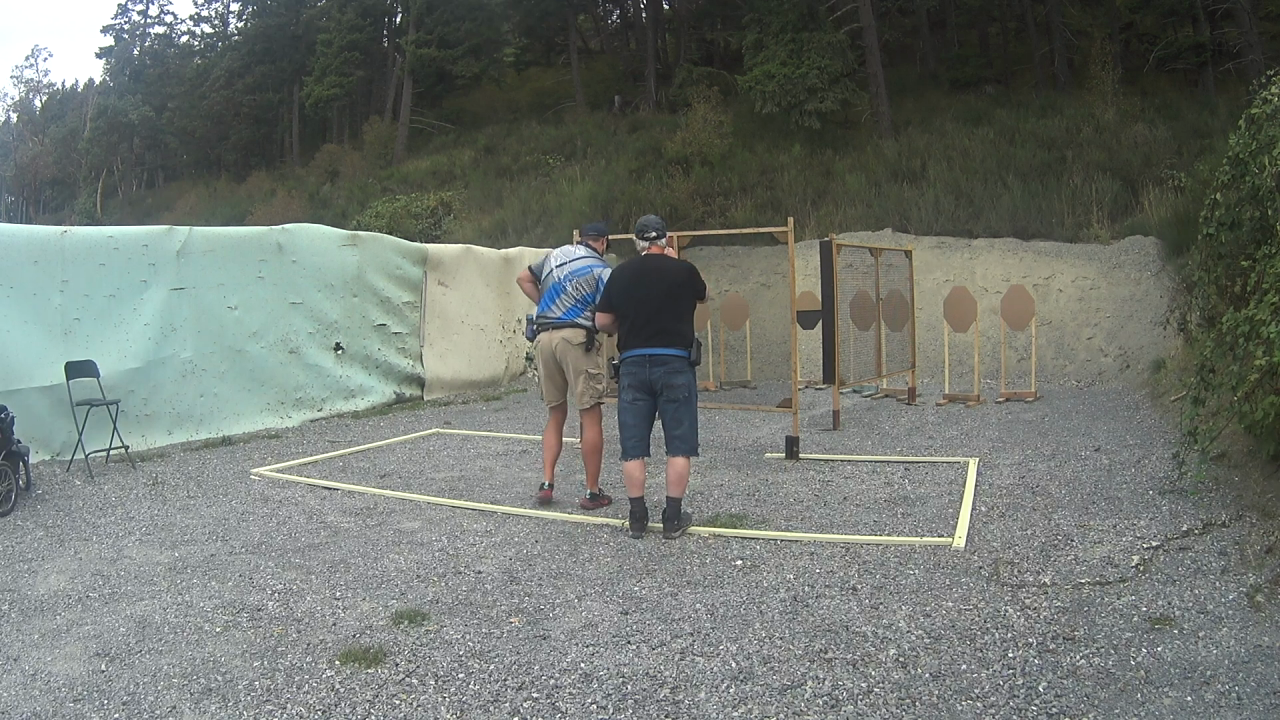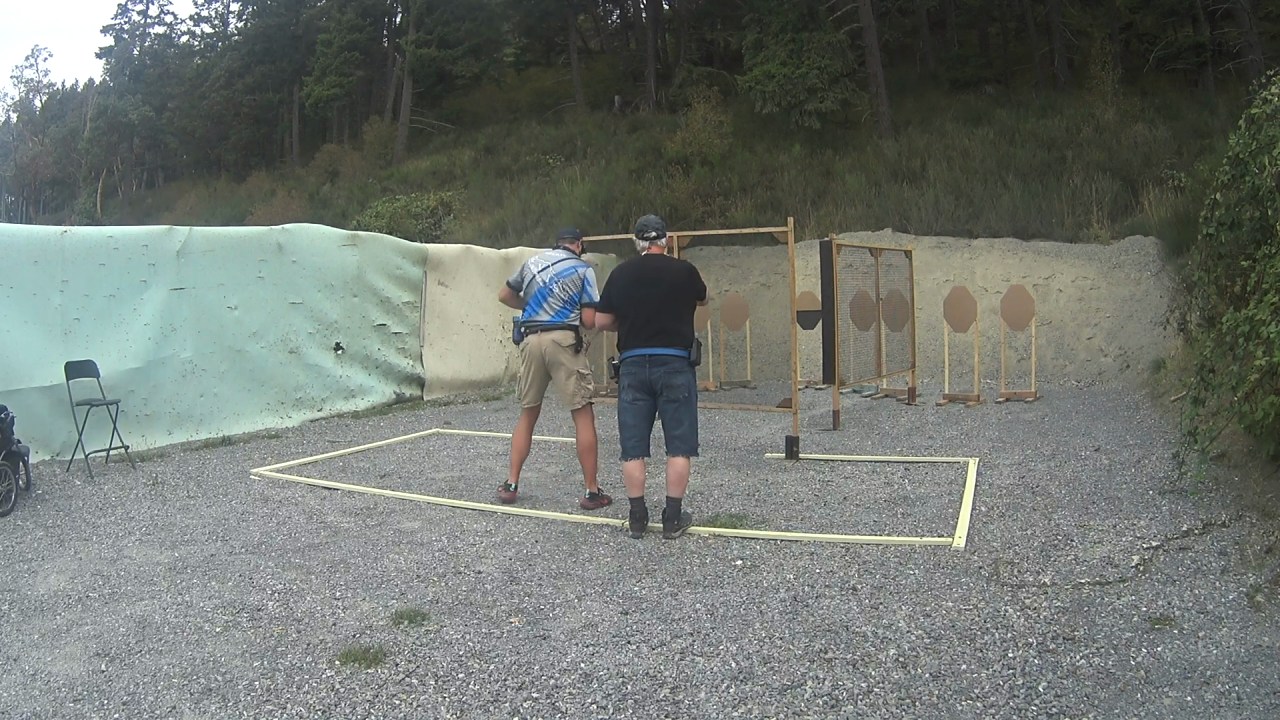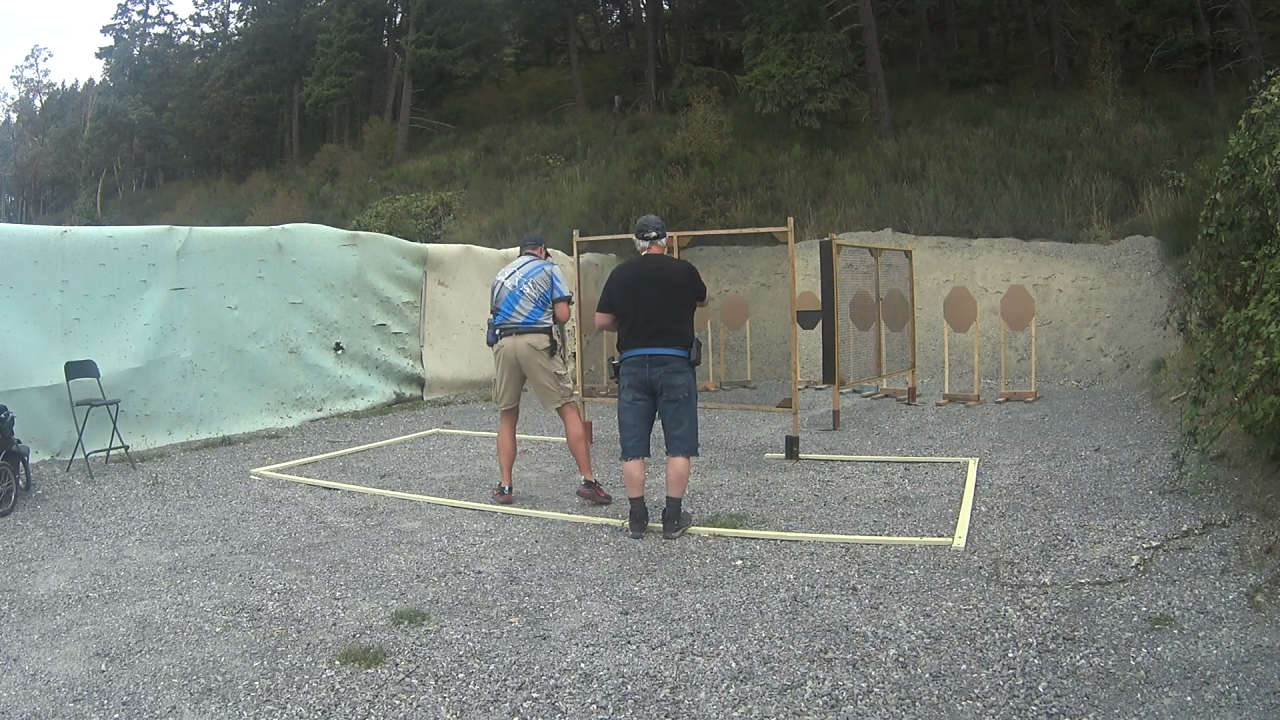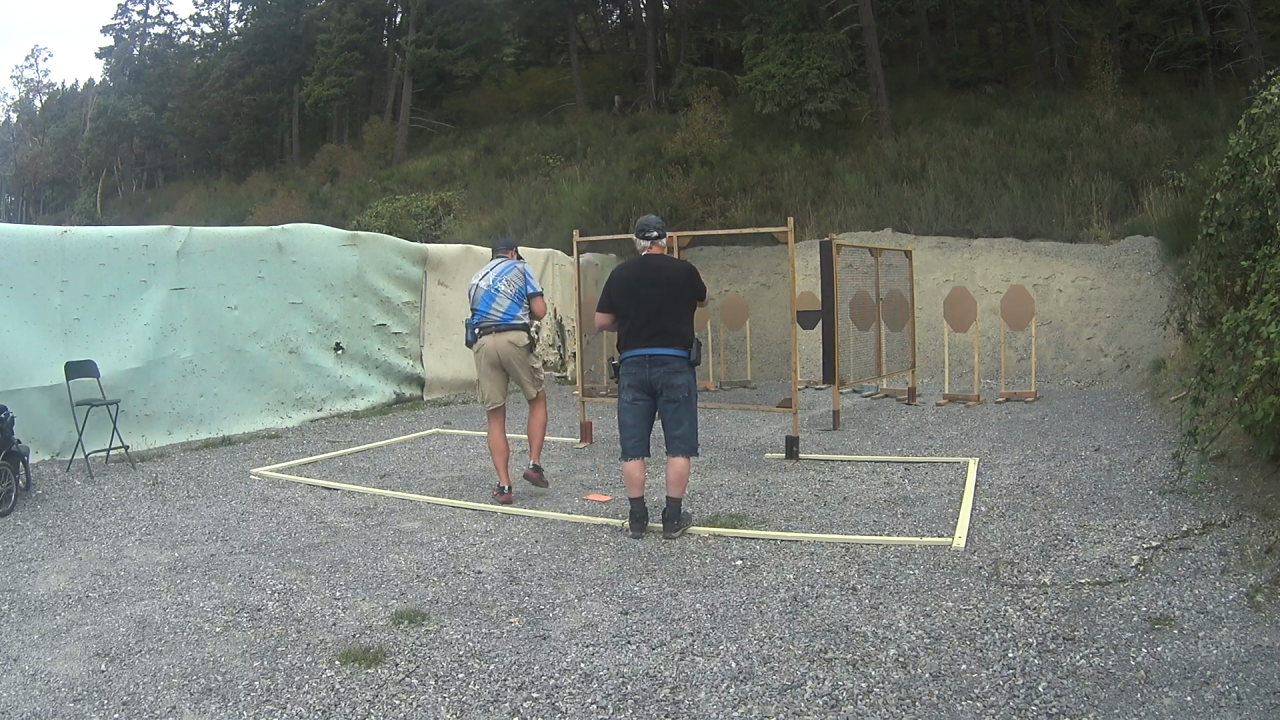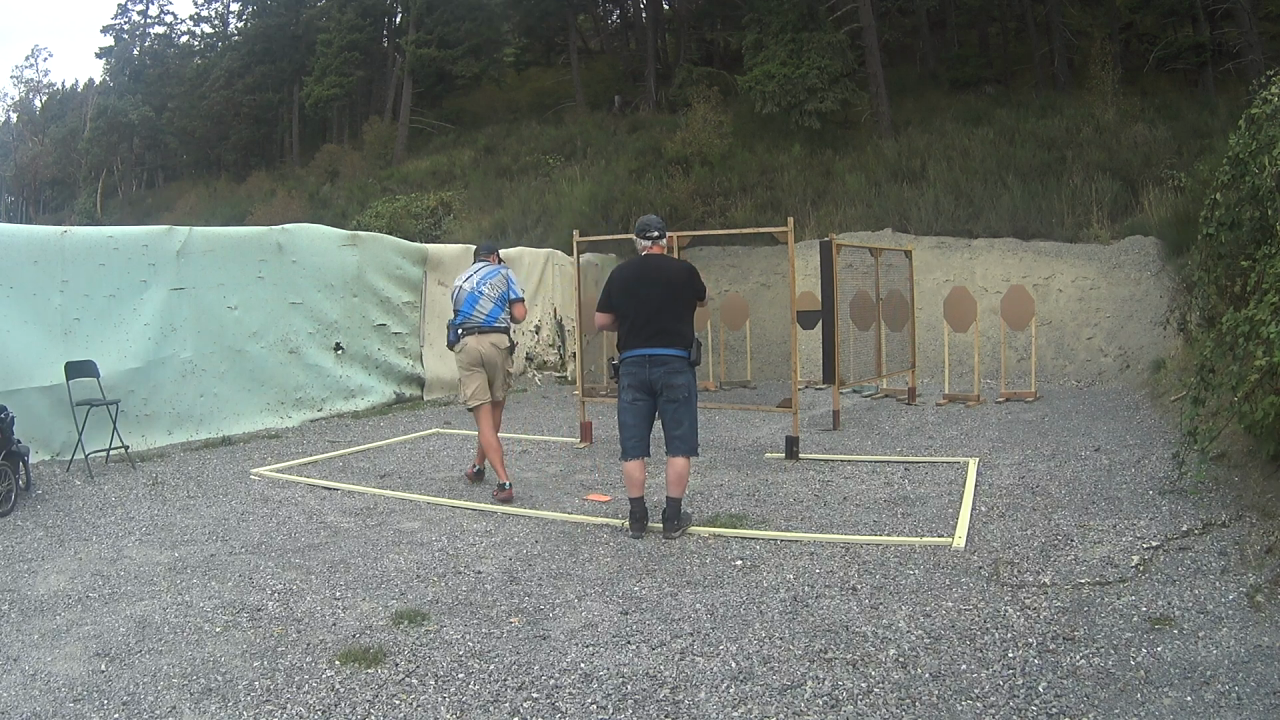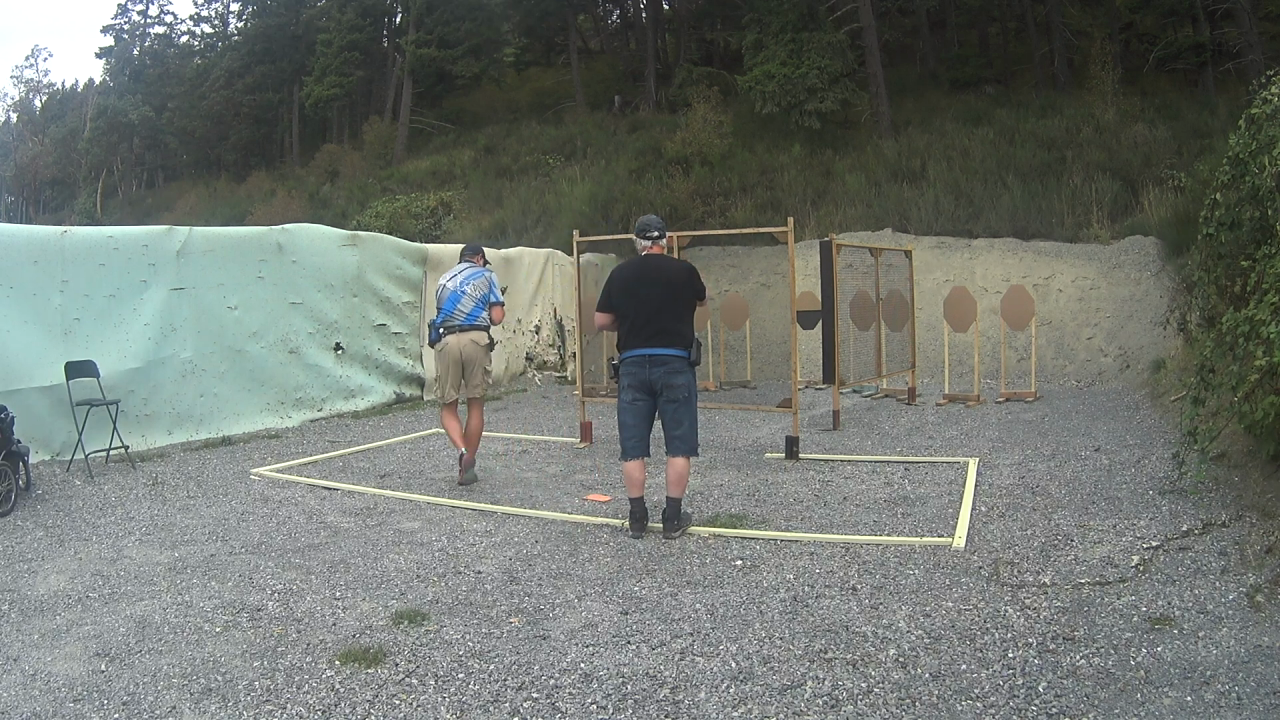
dt=0.2s
person 1, frame 1
left shoulder: (620, 273)
right shoulder: (683, 270)
left elbow: (602, 322)
right elbow: (703, 296)
left hip: (633, 365)
right hip: (674, 364)
left knee: (633, 447)
right knee: (678, 446)
left ankle: (637, 518)
right ankle: (673, 518)
person 1, frame 2
left shoulder: (620, 273)
right shoulder: (684, 270)
left elbow: (601, 322)
right elbow: (702, 299)
left hip: (633, 365)
right hip: (674, 364)
left knee: (633, 447)
right knee: (678, 445)
left ankle: (637, 518)
right ankle: (673, 518)
person 1, frame 3
left shoulder: (620, 273)
right shoulder: (684, 270)
left elbow: (601, 321)
right elbow: (702, 301)
left hip: (633, 365)
right hip: (674, 364)
left knee: (633, 447)
right knee: (679, 445)
left ankle: (637, 517)
right ankle: (673, 518)
person 1, frame 4
left shoulder: (620, 273)
right shoulder: (684, 270)
left elbow: (601, 322)
right elbow: (702, 301)
left hip: (633, 365)
right hip: (674, 364)
left knee: (633, 447)
right knee: (678, 446)
left ankle: (637, 518)
right ankle: (673, 518)
person 1, frame 5
left shoulder: (620, 273)
right shoulder: (684, 270)
left elbow: (601, 322)
right elbow: (702, 301)
left hip: (633, 365)
right hip: (674, 364)
left knee: (633, 447)
right knee: (678, 446)
left ankle: (637, 518)
right ankle: (673, 518)
person 1, frame 6
left shoulder: (620, 273)
right shoulder: (683, 270)
left elbow: (601, 322)
right elbow: (702, 300)
left hip: (633, 365)
right hip: (674, 364)
left knee: (633, 447)
right knee: (678, 446)
left ankle: (637, 518)
right ankle: (673, 518)
person 2, frame 1
left shoulder: (555, 255)
right shoulder: (601, 269)
left elbow: (523, 279)
left hip: (544, 338)
right hip: (576, 339)
left knee: (556, 414)
right knee: (591, 417)
left ankle: (546, 484)
right ankle: (593, 492)
person 2, frame 2
left shoulder: (532, 263)
right shoulder: (582, 270)
left elbow: (504, 296)
right elbow: (589, 320)
left hip: (530, 342)
right hip: (563, 342)
left knee: (528, 417)
right knee: (583, 417)
left ankle: (511, 484)
right ankle: (592, 492)
person 2, frame 3
left shoulder: (501, 275)
right shoulder: (549, 269)
right elbow: (563, 316)
left hip: (504, 344)
right hip: (537, 343)
left knee: (507, 417)
right knee: (568, 411)
left ankle: (505, 487)
right ankle: (588, 481)
person 2, frame 4
left shoulder: (476, 279)
right shoulder: (521, 267)
right elbow: (539, 311)
left hip: (484, 344)
right hip: (515, 340)
left knee: (495, 418)
right knee: (537, 401)
left ankle: (504, 486)
right ankle: (534, 465)
person 2, frame 5
left shoulder: (459, 281)
right shoulder: (504, 273)
right elbow: (519, 316)
left hip: (466, 344)
right hip: (496, 343)
left knee: (483, 415)
right knee: (495, 408)
left ankle: (503, 483)
right ankle: (477, 466)
person 2, frame 6
left shoulder: (444, 279)
right shoulder: (487, 275)
right elbow: (497, 318)
left hip: (447, 342)
right hip: (476, 340)
left knee: (448, 408)
right knee: (475, 405)
left ankle: (463, 452)
right ankle: (467, 468)
